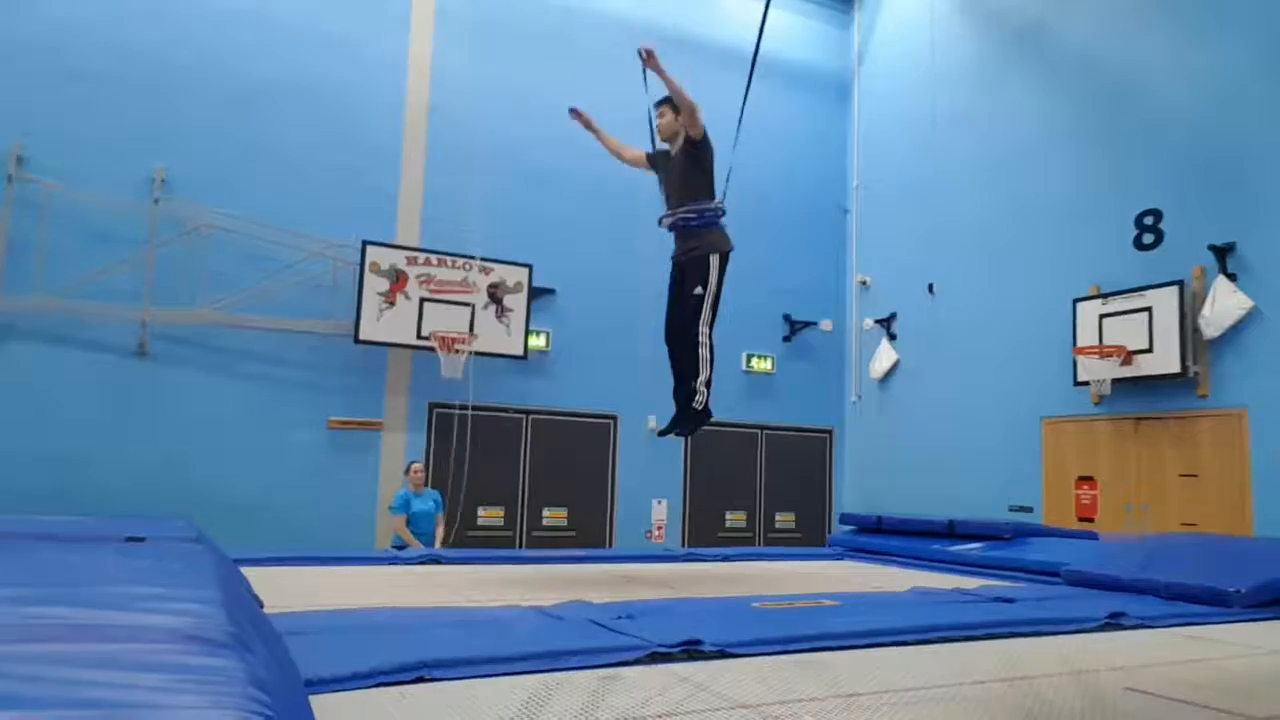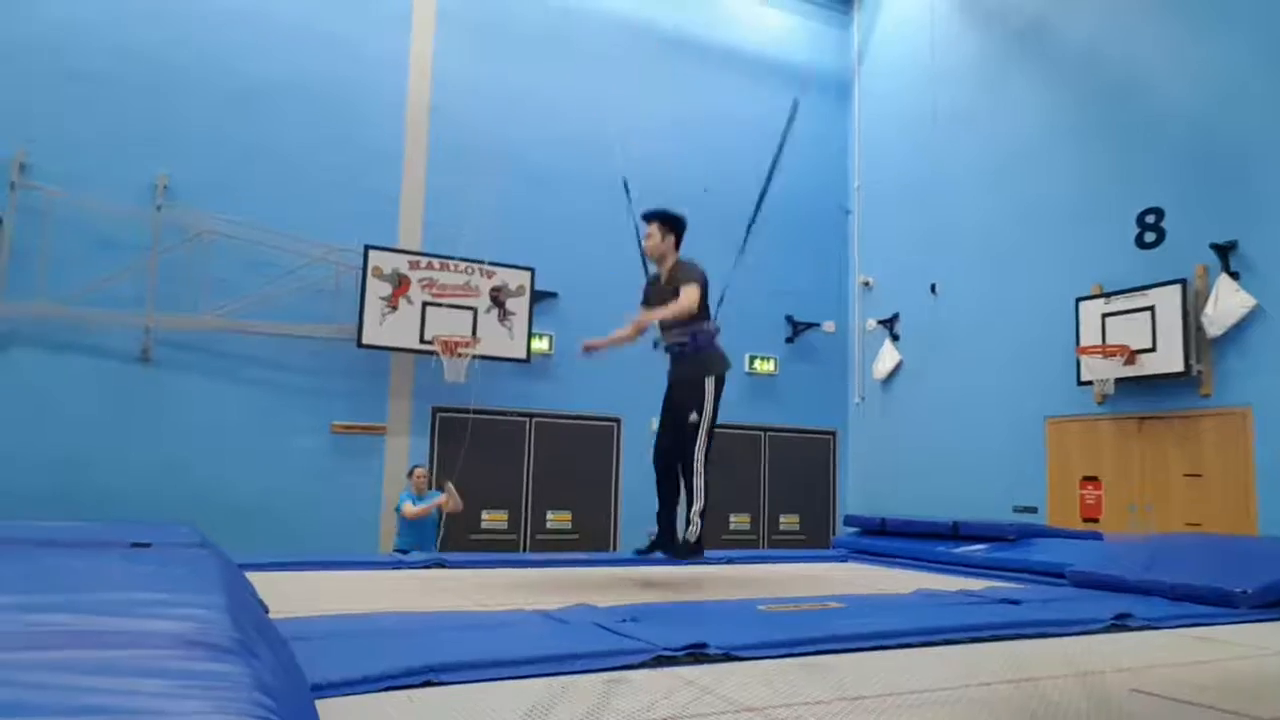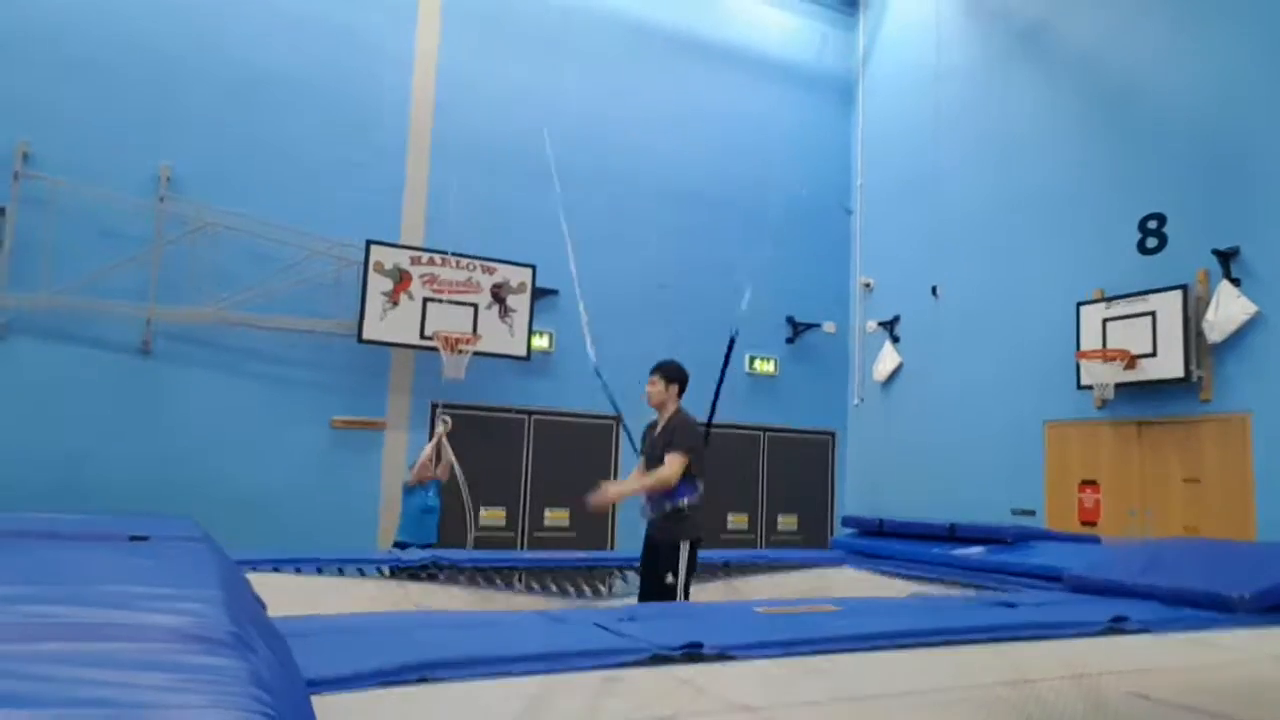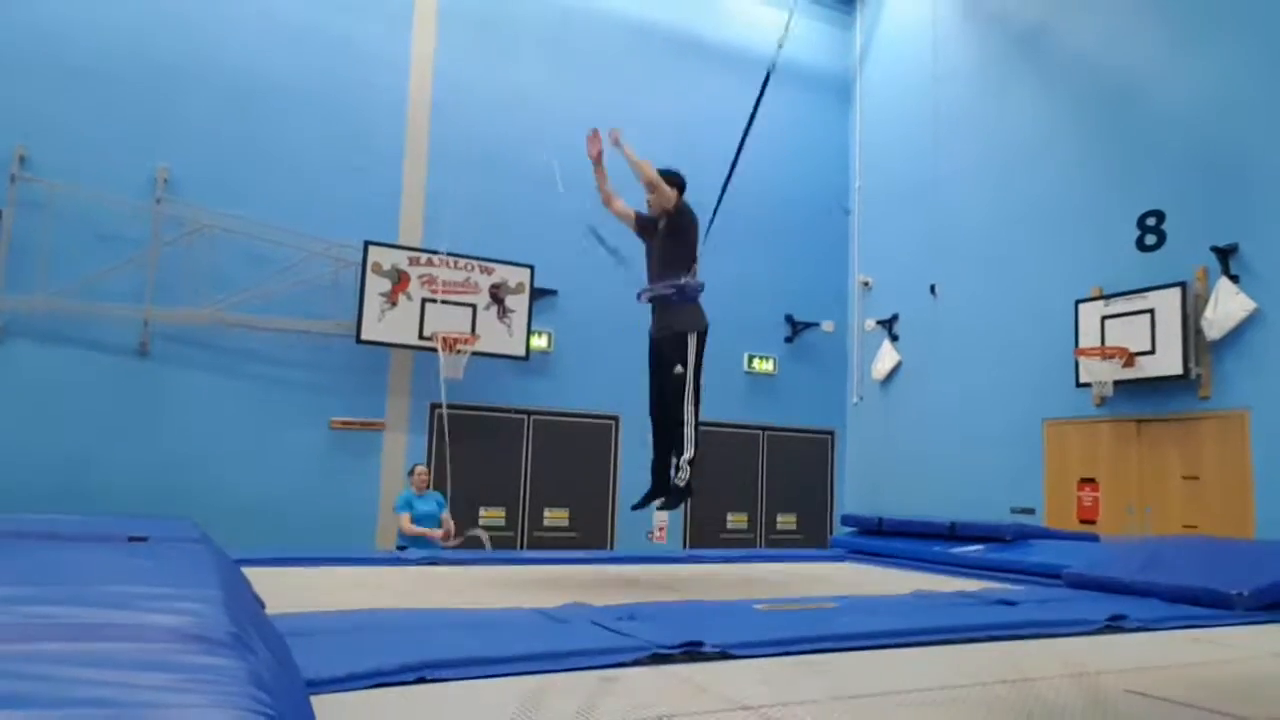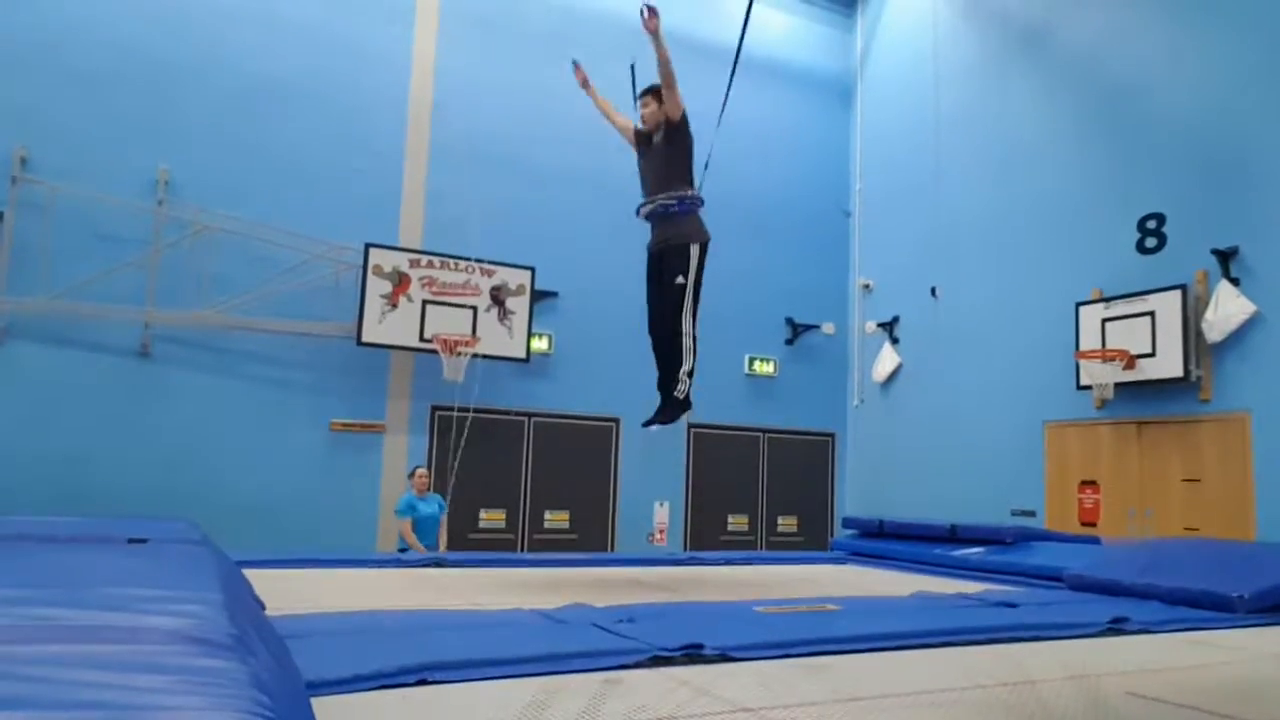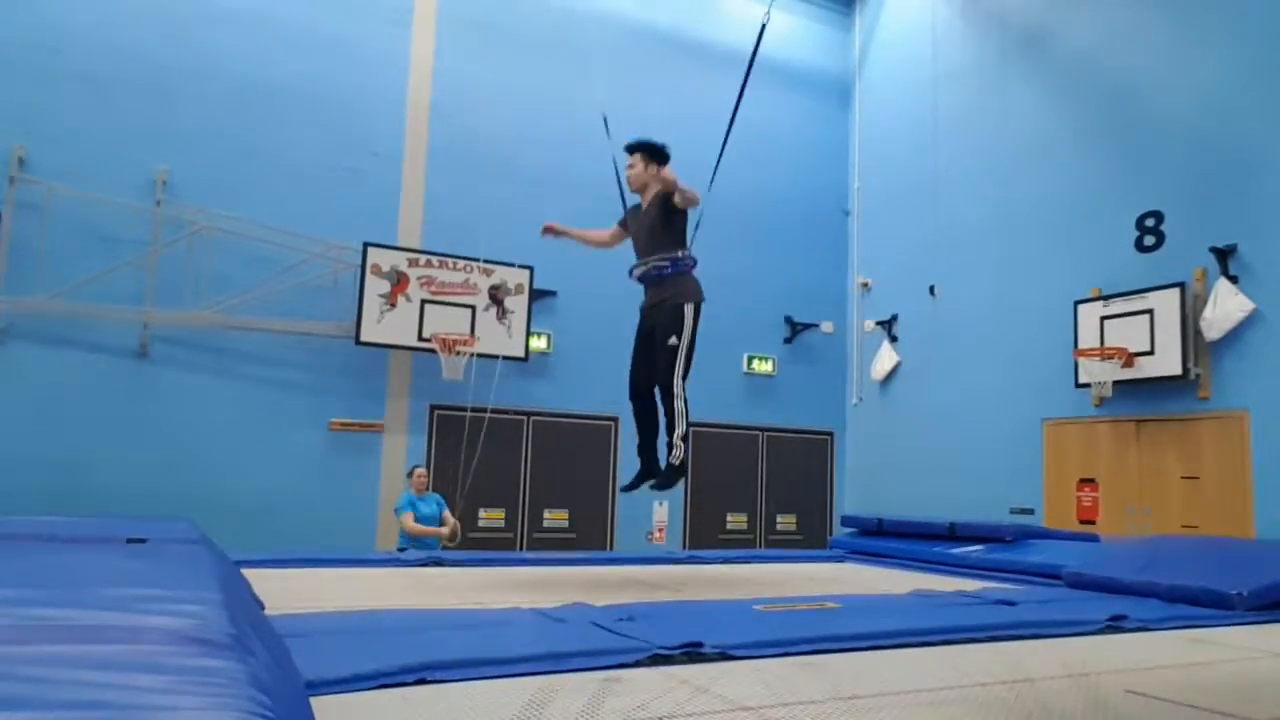
dt=0.3s
person 1, frame 1
left shoulder: (696, 145)
right shoulder: (664, 158)
left elbow: (690, 108)
right elbow: (626, 155)
left wrist: (659, 72)
right wrist: (593, 128)
left hip: (708, 247)
right hip: (683, 250)
left knee: (696, 329)
right knee: (675, 333)
left ankle: (699, 405)
right ankle: (684, 407)
person 1, frame 2
left shoulder: (688, 272)
right shoulder: (653, 284)
left elbow: (691, 302)
right elbow: (636, 328)
left wrist: (655, 315)
right wrist: (604, 342)
left hip: (703, 372)
right hip: (679, 373)
left knee: (691, 459)
right knee: (663, 457)
left ankle: (692, 538)
right ankle: (667, 532)
person 1, frame 3
left shoulder: (685, 427)
right shoulder: (651, 430)
left elbow: (671, 474)
right elbow: (641, 473)
left wrist: (619, 490)
right wrist: (615, 489)
left hip: (679, 528)
right hip: (658, 526)
left knee: (674, 600)
right knee: (648, 599)
person 1, frame 4
left shoulder: (682, 218)
right shoulder: (651, 226)
left elbow: (652, 183)
right elbow: (613, 205)
left wrist: (623, 148)
right wrist: (598, 165)
left hip: (685, 325)
right hip: (662, 326)
left knee: (682, 407)
right knee: (660, 409)
left ankle: (681, 481)
right ankle: (660, 480)
person 1, frame 5
left shoulder: (677, 133)
right shoulder: (646, 143)
left elbow: (669, 81)
right elbow: (614, 116)
left wrist: (656, 37)
right wrist: (588, 87)
left hip: (685, 237)
right hip: (659, 240)
left knee: (681, 318)
right knee: (659, 324)
left ankle: (681, 392)
right ankle: (666, 396)
person 1, frame 6
left shoulder: (667, 196)
right shoulder: (634, 213)
left elbow: (691, 200)
right elbow: (607, 238)
left wrist: (675, 185)
right wrist: (566, 232)
left hip: (679, 299)
right hip: (652, 303)
left knee: (670, 384)
right knee: (638, 388)
left ankle: (674, 461)
right ankle: (649, 464)
